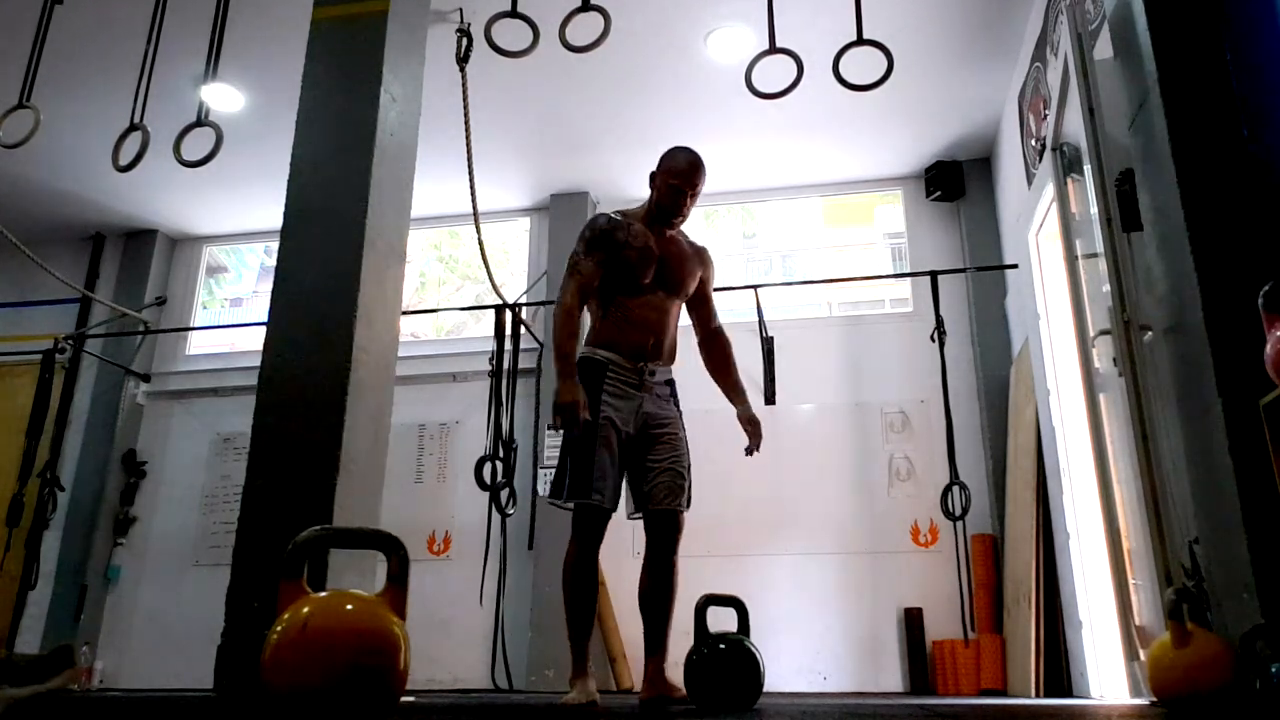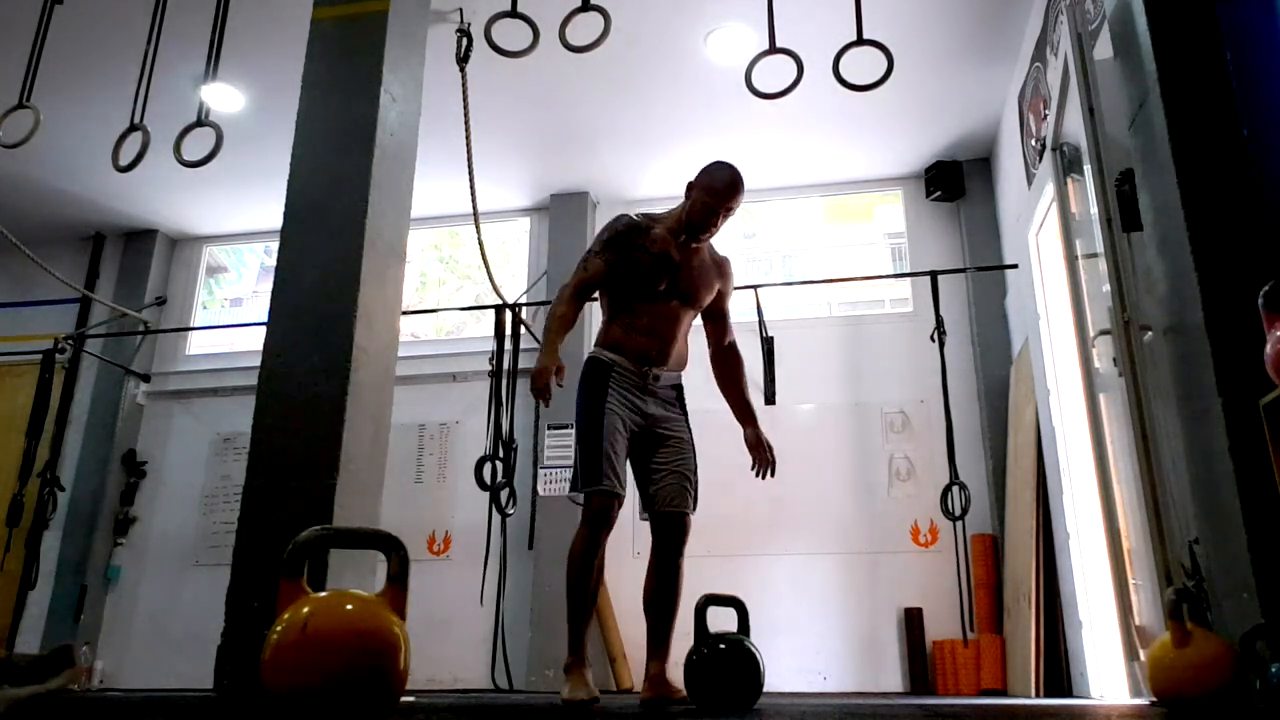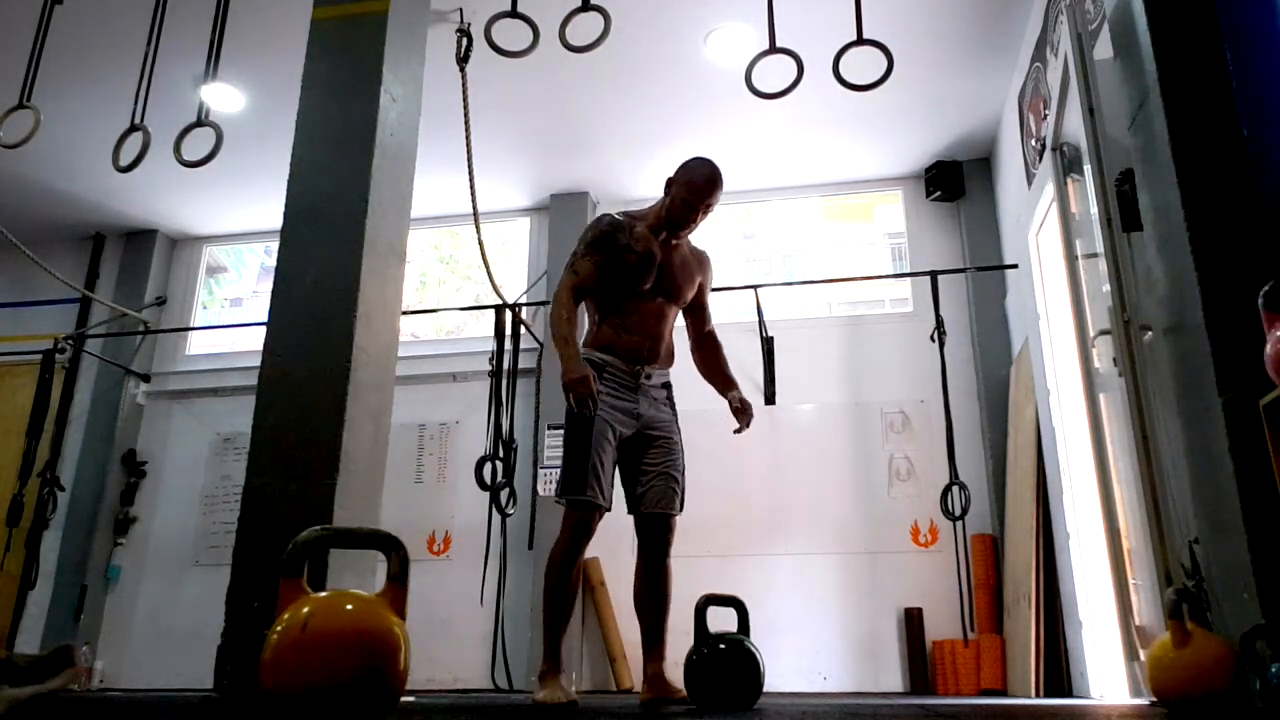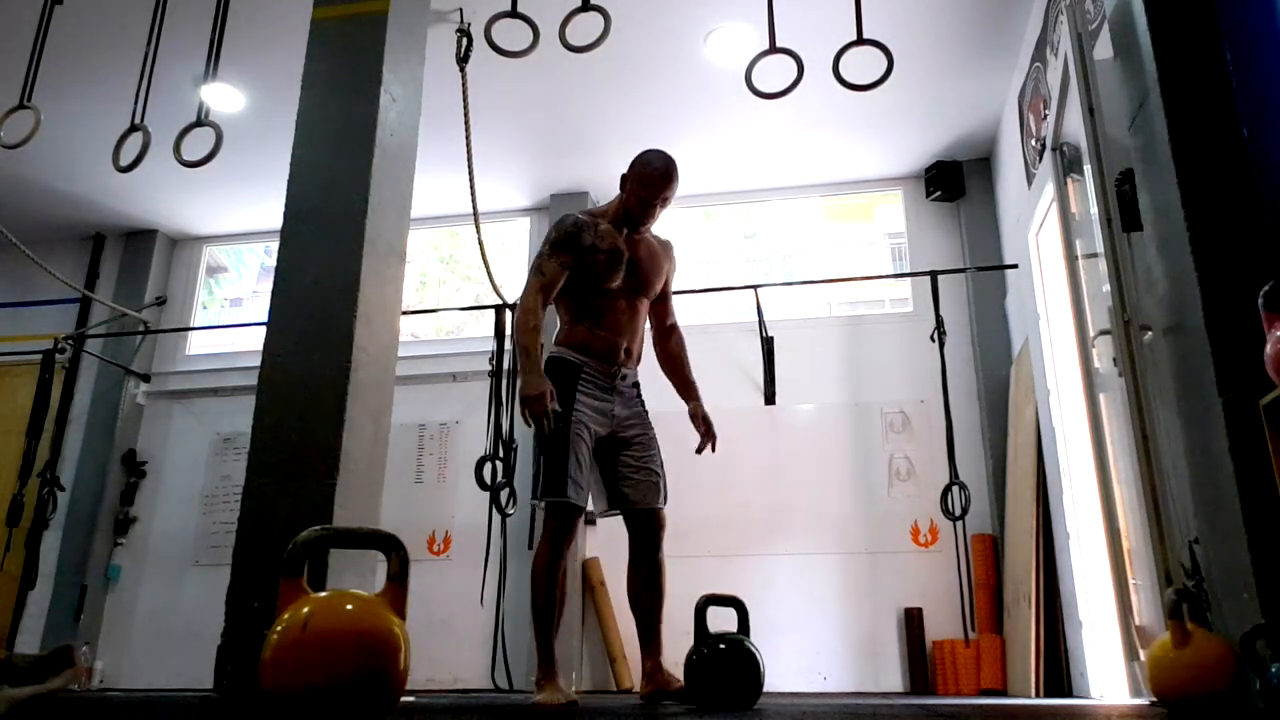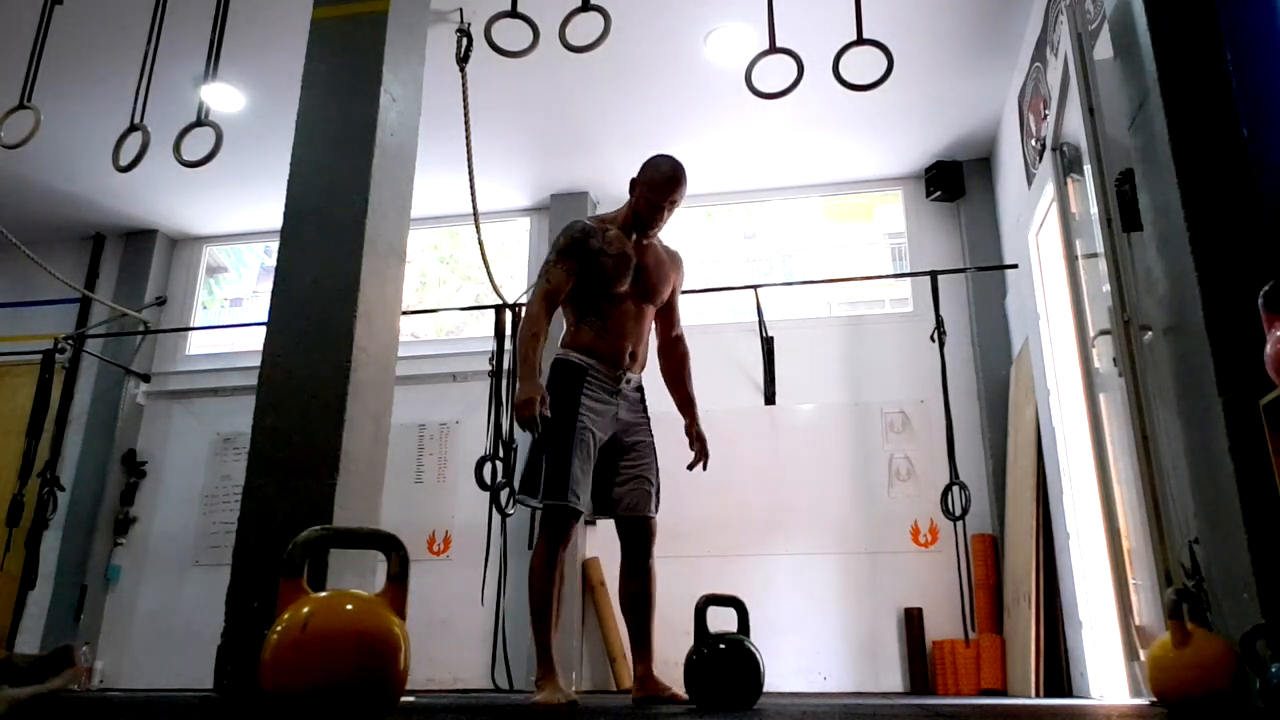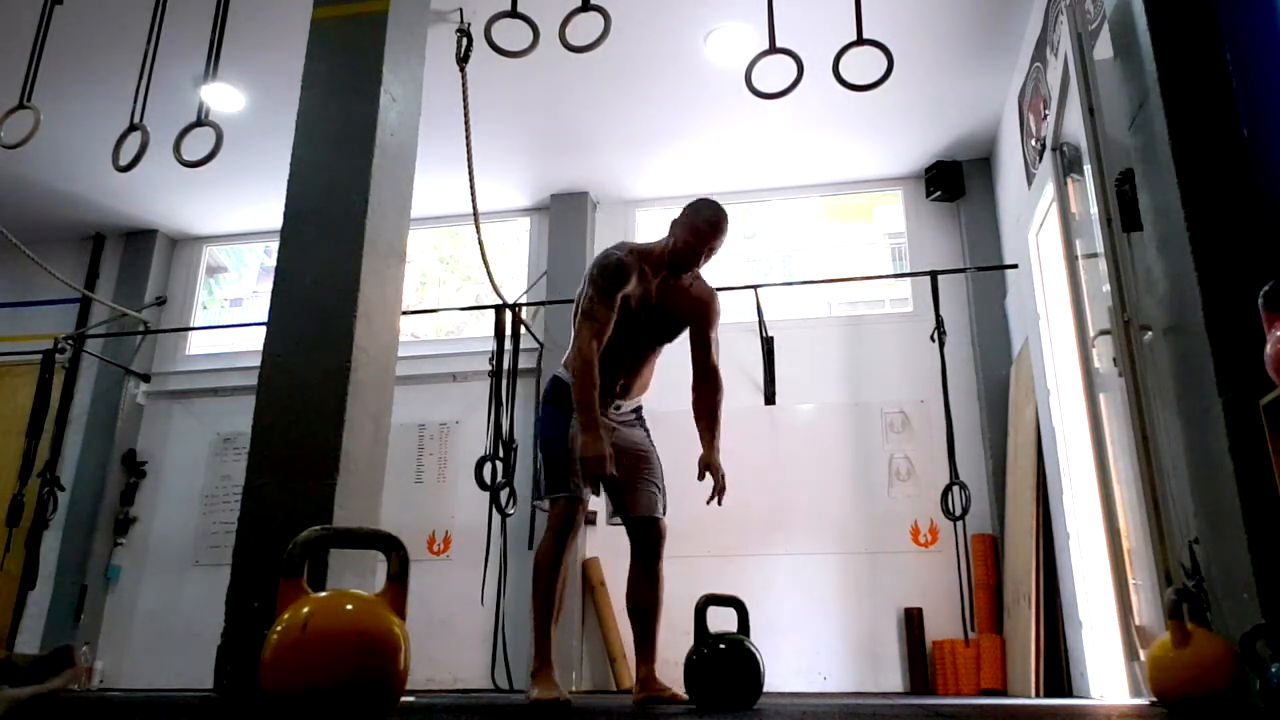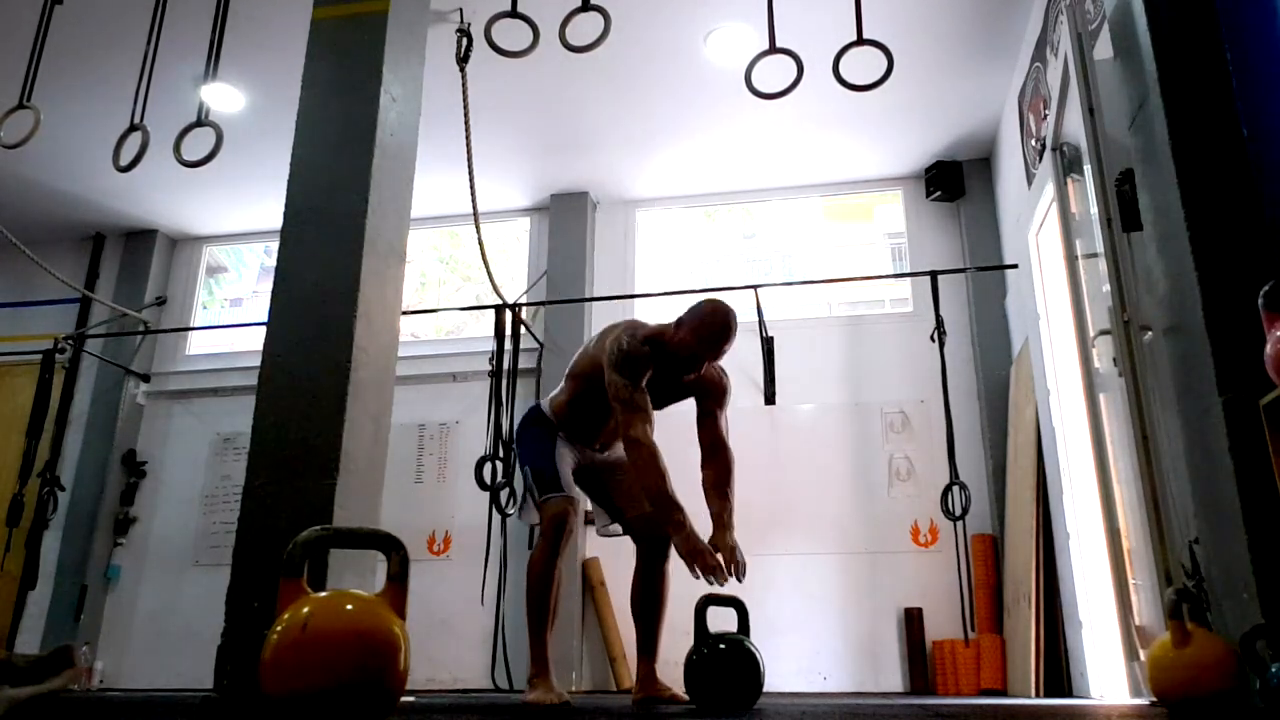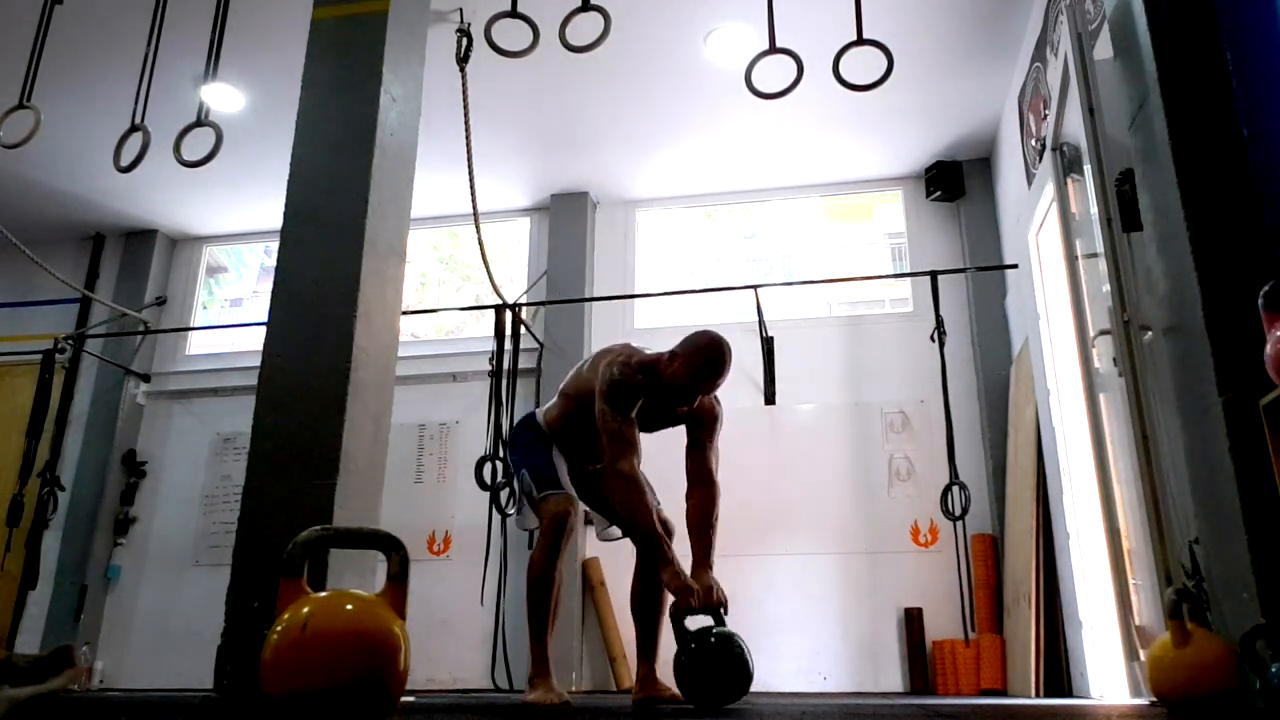
dt=0.3s
person 1, frame 1
left shoulder: (696, 257)
right shoulder: (608, 231)
left elbow: (710, 333)
right elbow: (570, 304)
left wrist: (740, 402)
right wrist: (566, 378)
left hip: (662, 391)
right hip: (604, 379)
left knee: (667, 527)
right knee: (590, 521)
left ankle: (655, 675)
right ankle: (580, 673)
person 1, frame 2
left shoulder: (718, 269)
right shoulder: (630, 232)
left elbow: (723, 348)
right elbow: (573, 292)
left wrist: (750, 424)
right wrist: (549, 352)
left hip: (668, 395)
right hip: (612, 378)
left knee: (673, 529)
right knee: (600, 510)
left ankle: (656, 674)
right ankle: (575, 663)
person 1, frame 3
left shoulder: (698, 263)
right shoulder: (613, 231)
left elbow: (703, 336)
right elbow: (566, 296)
left wrist: (732, 391)
right wrist: (570, 358)
left hip: (658, 395)
right hip: (602, 381)
left knee: (659, 533)
right knee: (581, 519)
left ankle: (654, 675)
right ankle: (550, 670)
person 1, frame 4
left shoulder: (662, 252)
right shoulder: (577, 230)
left elbow: (666, 330)
right elbow: (532, 300)
left wrist: (693, 400)
right wrist: (532, 371)
left hip: (628, 393)
right hip: (574, 380)
left knee: (650, 524)
right knee: (561, 524)
left ankle: (653, 669)
right ankle: (547, 675)
person 1, frame 5
left shoulder: (669, 262)
right shoulder: (585, 236)
left elbow: (672, 342)
right elbow: (540, 306)
left wrist: (690, 416)
right wrist: (529, 377)
left hip: (632, 398)
right hip: (579, 383)
left knee: (641, 535)
right knee: (559, 524)
left ankle: (644, 674)
right ankle: (546, 675)
person 1, frame 6
left shoulder: (702, 300)
right shoulder: (619, 263)
left elbow: (706, 376)
right elbow: (587, 350)
left wrist: (710, 448)
right wrist: (593, 432)
left hip: (626, 412)
right hip: (572, 400)
left knee: (650, 532)
right knee: (567, 513)
left ankle: (646, 675)
right ankle: (542, 670)
person 1, frame 7
left shoulder: (711, 381)
right shoulder: (631, 346)
left elbow: (716, 454)
right elbow: (639, 442)
left wrist: (724, 530)
right wrist: (681, 528)
left hip: (605, 447)
right hip: (550, 430)
left knee: (655, 536)
right knee: (561, 519)
left ankle: (647, 677)
right ankle: (539, 675)
person 1, frame 8
left shoulder: (705, 410)
right shoulder: (623, 373)
left elbow: (703, 486)
right elbow: (625, 473)
left wrist: (704, 570)
right wrist: (671, 568)
left hip: (599, 457)
right hip: (542, 439)
left knee: (657, 532)
right knee: (560, 516)
left ankle: (646, 677)
right ankle: (539, 675)
